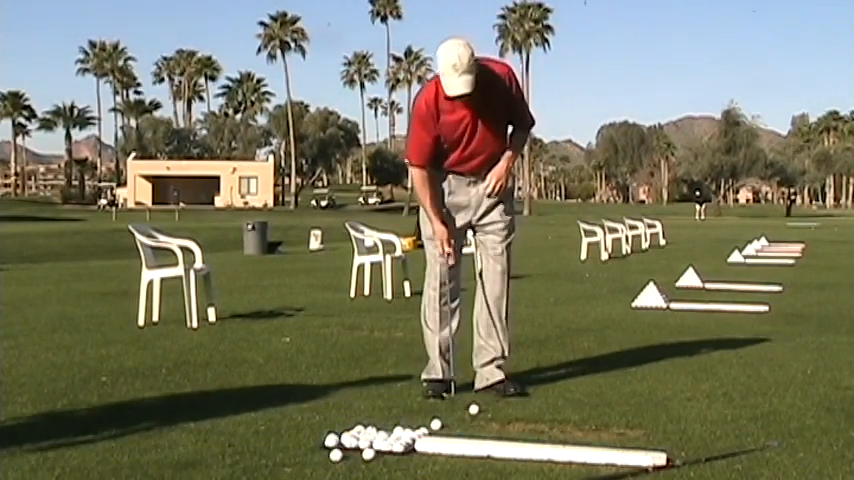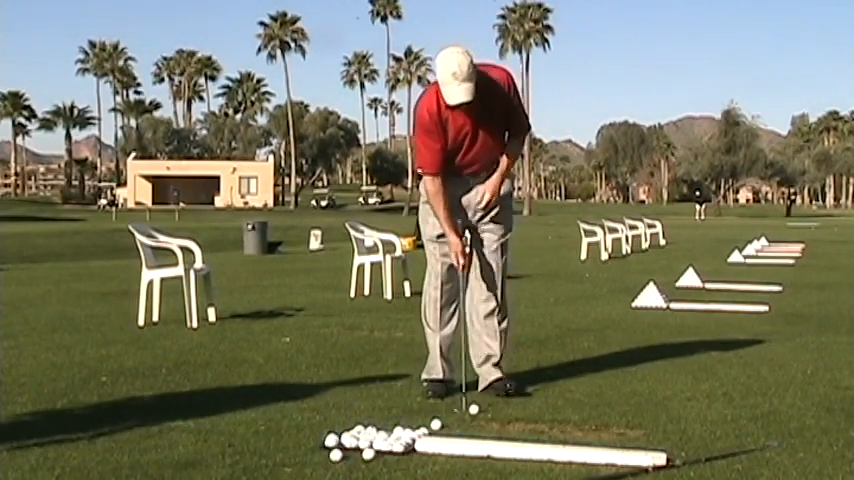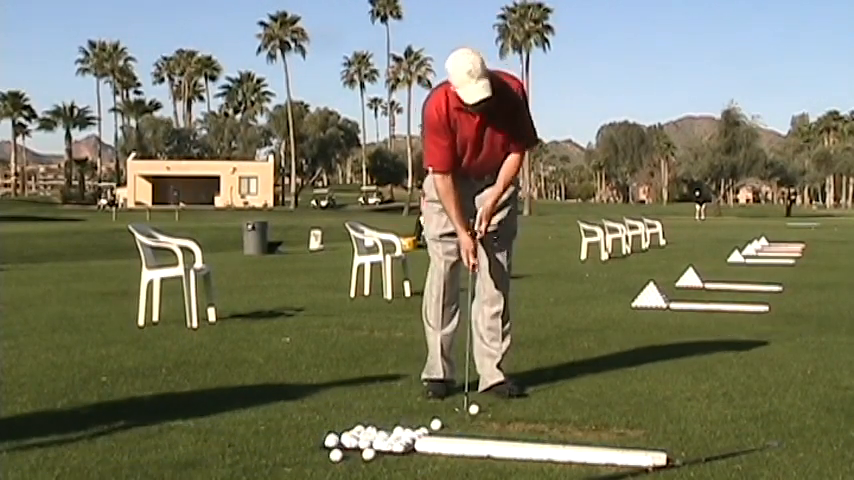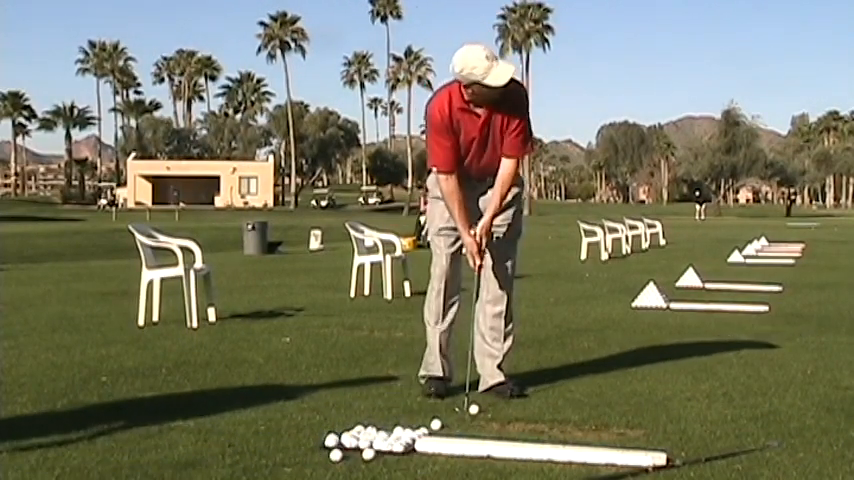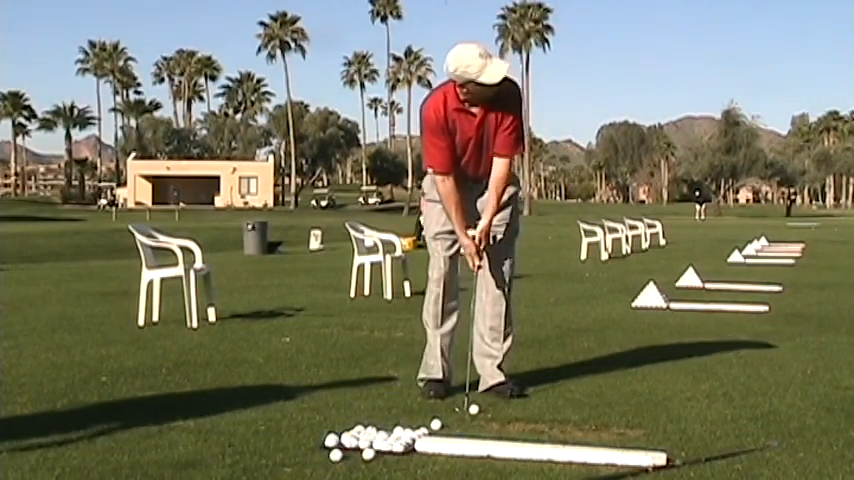
dt=0.2s
person 1, frame 1
left shoulder: (503, 77)
right shoulder: (428, 99)
left elbow: (523, 124)
right elbow: (418, 166)
left wrist: (506, 162)
right wrist: (436, 222)
left hip: (492, 184)
right hip: (447, 185)
left knee: (495, 275)
right knee: (441, 279)
left ankle: (491, 369)
right ankle: (438, 371)
person 1, frame 2
left shoulder: (501, 81)
right shoulder: (429, 106)
left elbow: (519, 131)
right elbow: (431, 176)
left wrist: (501, 175)
right wrist: (451, 234)
left hip: (490, 183)
right hip: (445, 187)
left knee: (491, 275)
right knee: (441, 276)
left ankle: (490, 368)
right ankle: (438, 370)
person 1, frame 3
left shoulder: (512, 90)
right shoulder: (437, 106)
left elbow: (520, 147)
right elbow: (442, 175)
left wrist: (494, 198)
right wrist: (461, 232)
left hip: (495, 186)
right hip: (449, 187)
left knee: (496, 277)
right knee: (443, 275)
left ankle: (492, 371)
right ankle: (437, 370)
person 1, frame 4
left shoulder: (514, 94)
right shoulder: (440, 107)
left elbow: (511, 159)
right elbow: (447, 175)
left wrist: (489, 217)
right wrist: (465, 233)
left hip: (499, 187)
right hip: (451, 186)
left knee: (499, 277)
right knee: (444, 271)
left ankle: (492, 371)
right ankle: (435, 368)
person 1, frame 5
left shoulder: (508, 93)
right shoulder: (436, 108)
left elbow: (503, 160)
right elbow: (444, 177)
left wrist: (488, 219)
right wrist: (463, 235)
left hip: (495, 186)
right hip: (447, 188)
left knee: (497, 276)
right knee: (442, 274)
left ankle: (491, 370)
right ankle: (435, 371)
